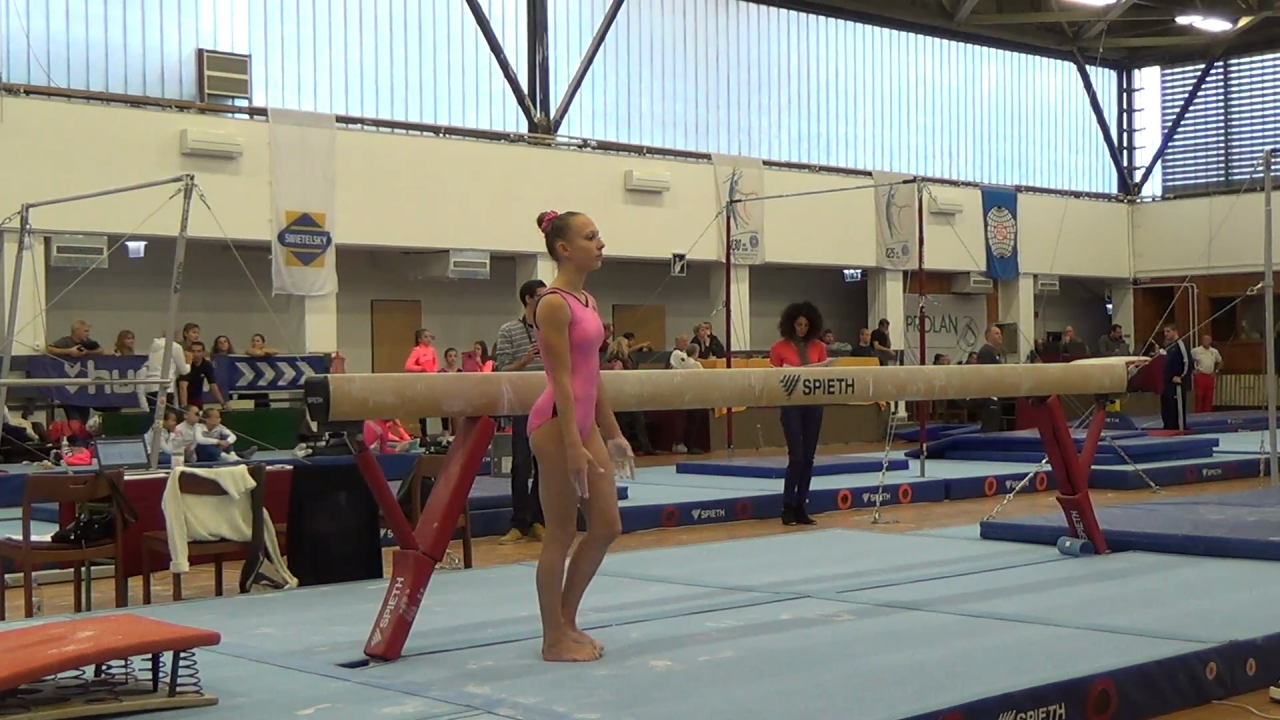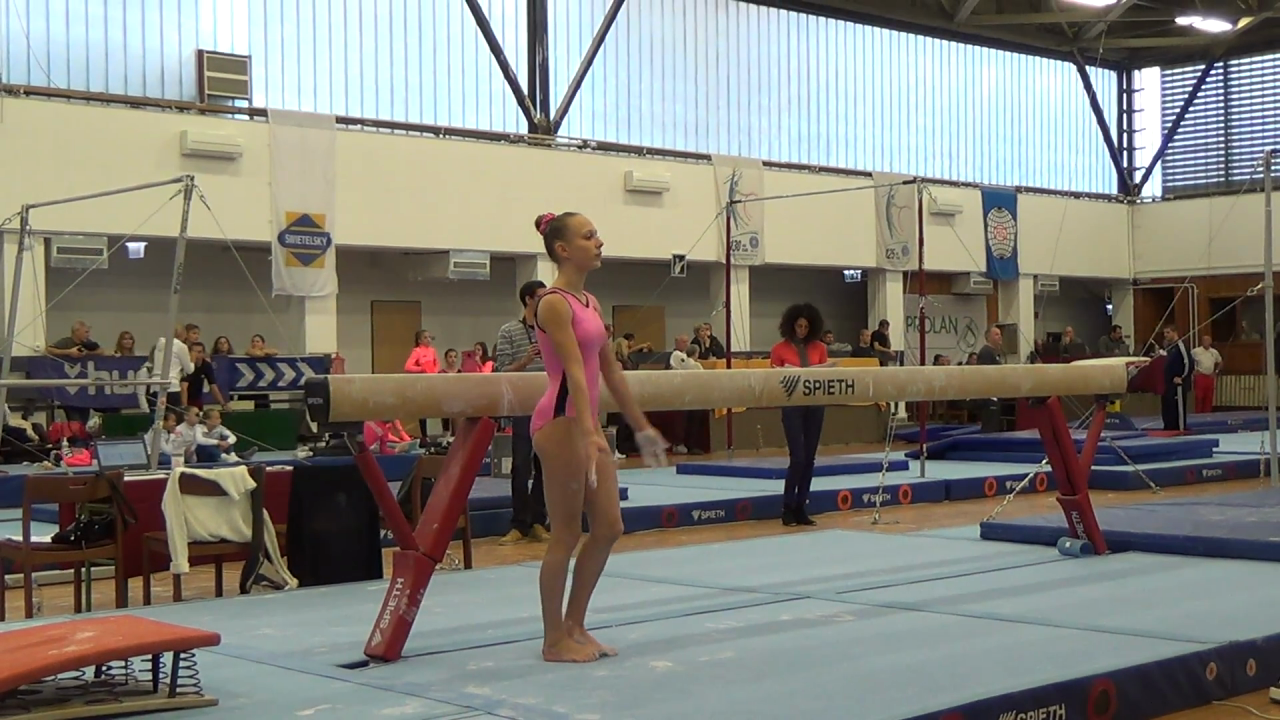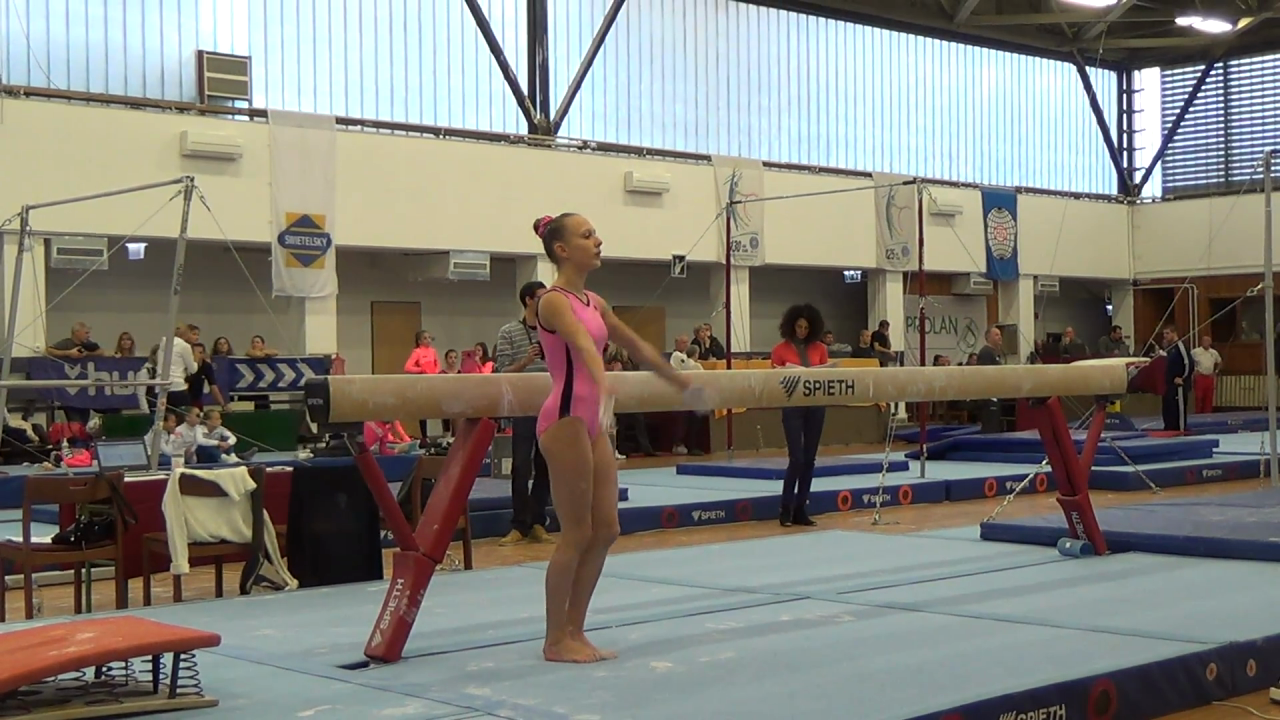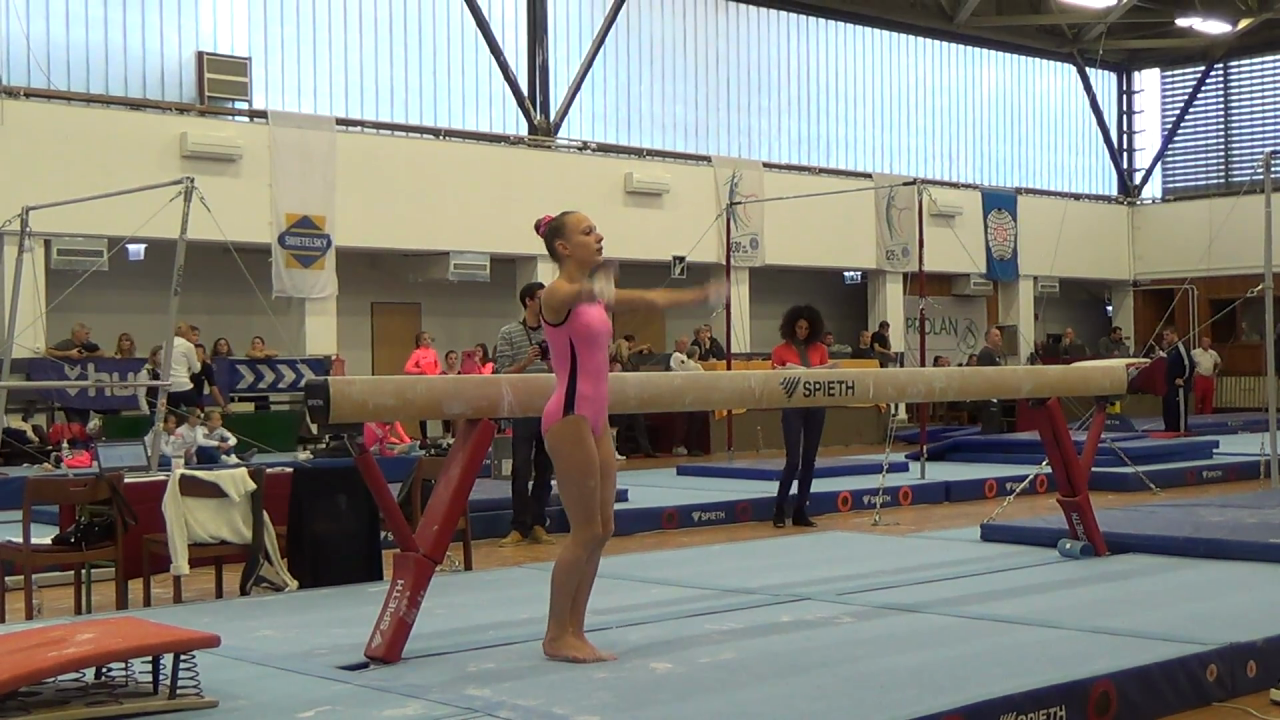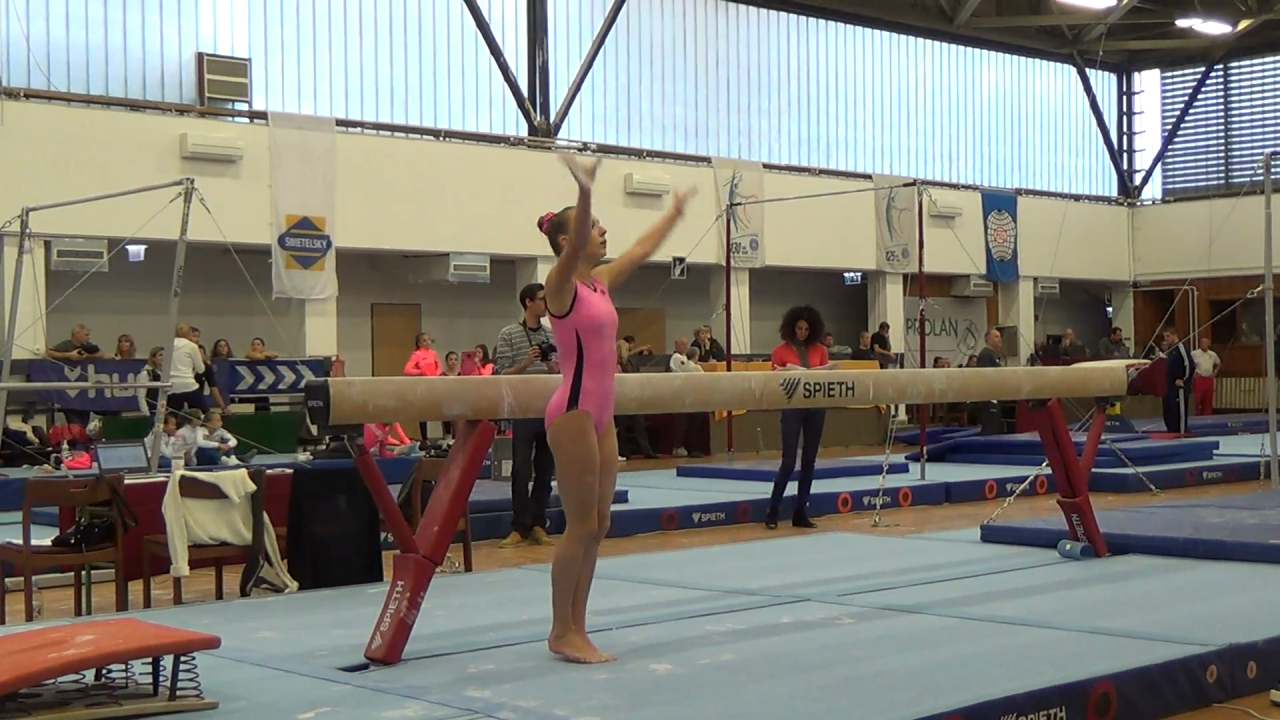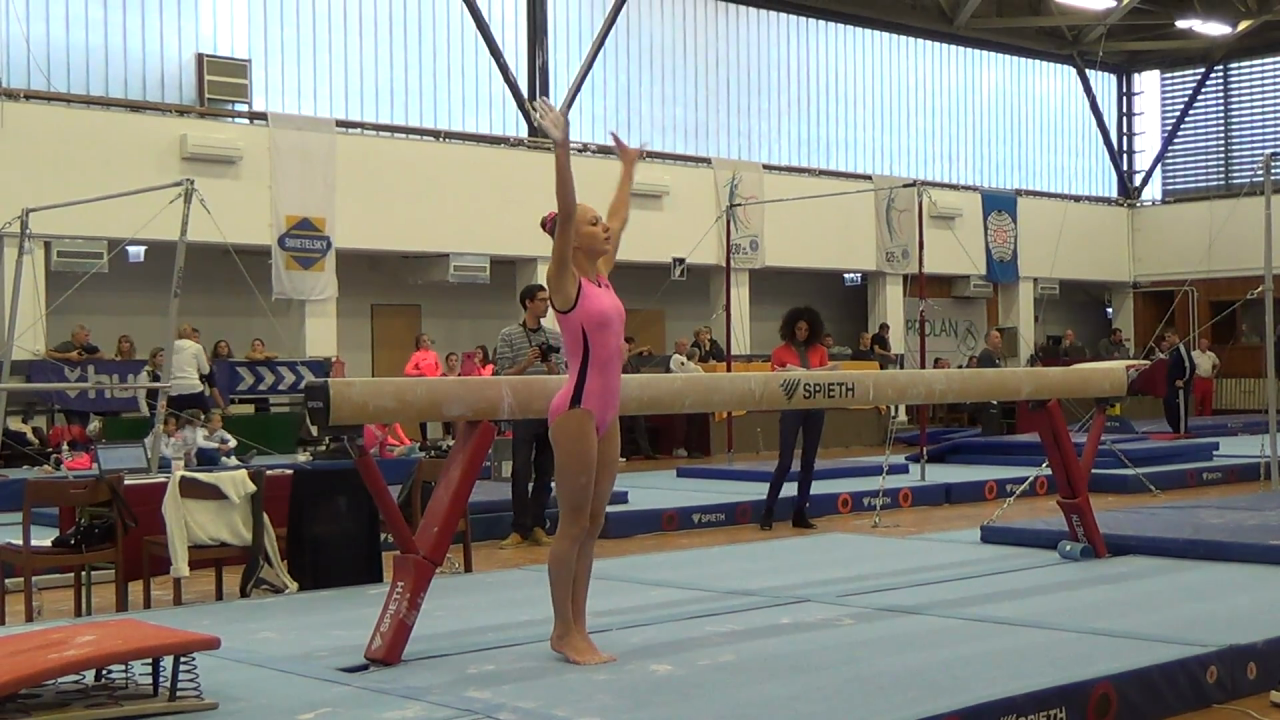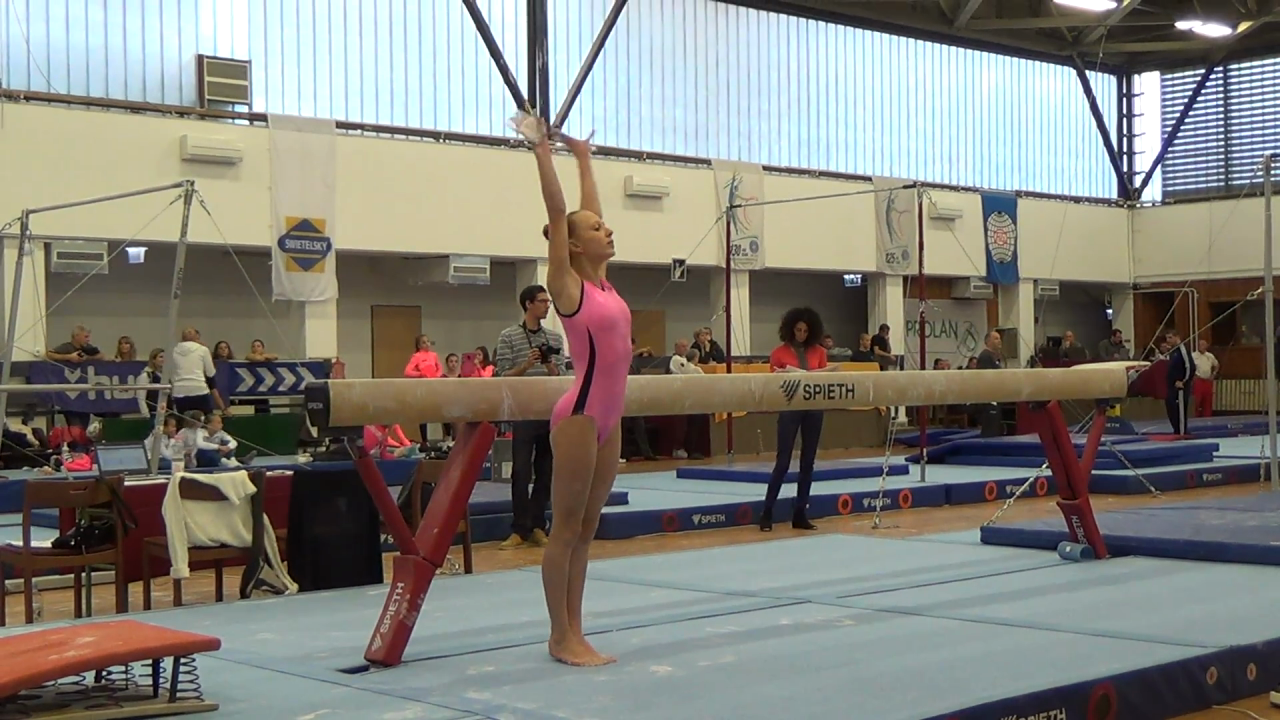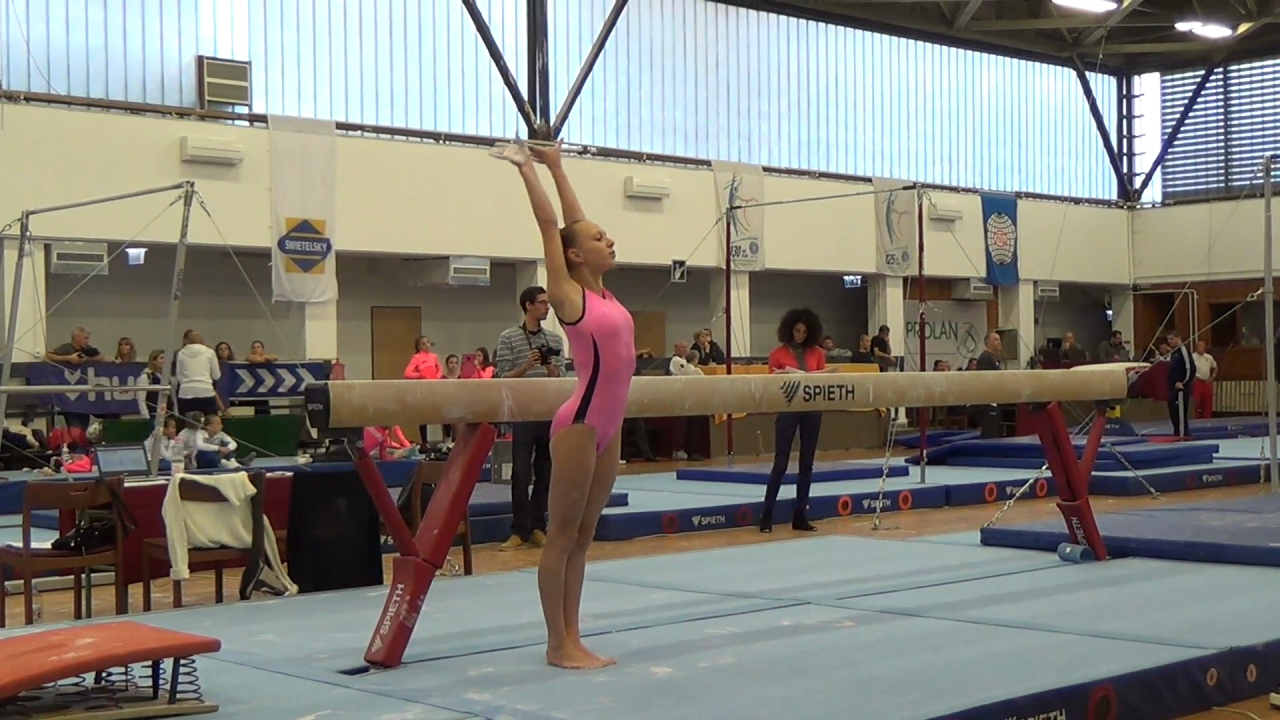
dt=0.1s
person 1, frame 1
left shoulder: (587, 301)
right shoulder: (554, 304)
right elbow: (562, 379)
left wrist: (614, 434)
right wrist: (572, 444)
left hip: (585, 423)
right hip: (557, 423)
left knee: (607, 527)
right knee: (561, 534)
left ankle: (568, 623)
right ankle: (554, 638)
person 1, frame 2
left shoulder: (592, 304)
right shoulder: (554, 303)
left elbow: (611, 370)
right elbow: (574, 371)
left wrist: (641, 426)
right wrist: (591, 438)
left hip: (585, 423)
right hip: (559, 422)
left knee: (609, 530)
right knee: (566, 535)
left ankle: (574, 626)
right ankle: (555, 637)
person 1, frame 3
left shoulder: (593, 301)
right shoulder: (554, 301)
left elbow: (636, 345)
right elbow: (584, 350)
left wrist: (679, 380)
right wrist: (603, 390)
left hip: (591, 422)
right hip: (565, 422)
left knee: (605, 532)
right knee: (577, 534)
left ankle: (573, 629)
right ankle: (556, 638)
person 1, frame 4
left shoulder: (598, 298)
right shoulder: (558, 294)
left elbow: (649, 299)
right elbow: (577, 287)
left wrist: (697, 293)
right wrist: (592, 287)
left hip: (595, 420)
right hip: (570, 418)
left knee: (601, 532)
right knee: (585, 531)
left ankle: (574, 631)
right ankle: (557, 634)
person 1, frame 5
left shoulder: (600, 283)
right shoulder: (562, 285)
left elbow: (640, 250)
right elbow: (578, 247)
left wrist: (673, 213)
right wrist: (583, 189)
left hip: (601, 417)
right hip: (574, 414)
left knee: (597, 527)
right knee: (582, 526)
left ankle: (574, 628)
right ankle: (563, 629)
person 1, frame 6
left shoulder: (601, 277)
right shoulder: (565, 281)
left elbow: (618, 218)
right elbow: (566, 213)
left wrist: (628, 169)
right wrist: (561, 148)
left hip: (606, 414)
right hip: (577, 412)
left knee: (592, 526)
right knee: (573, 524)
left ankle: (576, 630)
right ankle: (566, 632)
person 1, frame 7
left shoulder: (603, 282)
right shoulder: (567, 284)
left elbow: (591, 208)
right elbow: (555, 212)
left wrist: (583, 159)
right wrist: (542, 150)
left hip: (609, 420)
right hip: (580, 417)
left knee: (585, 531)
right knee: (565, 530)
left ankle: (574, 633)
right ankle: (561, 637)
person 1, frame 8
left shoulder: (602, 291)
right shoulder: (568, 294)
left elbow: (576, 220)
right elbow: (549, 225)
left wrist: (557, 168)
right wrist: (526, 168)
left hip: (609, 427)
right hip: (580, 424)
left knee: (583, 537)
right knee: (562, 537)
left ankle: (572, 638)
right ankle: (558, 643)
person 2, frame 1
right shoulder: (508, 331)
right elbow: (501, 371)
right wrist: (525, 360)
right knee: (521, 468)
left ankle: (537, 521)
right ankle: (520, 524)
person 2, frame 2
right shoulder: (508, 332)
right elbow: (501, 372)
right wrist: (525, 361)
left knee: (545, 467)
right knee: (521, 469)
left ankle: (537, 522)
right ankle: (520, 525)
person 2, frame 3
right shoulder: (508, 333)
right elbow: (501, 373)
right wrist: (525, 362)
left knee: (545, 469)
right knee: (521, 469)
left ankle: (537, 523)
right ankle: (520, 525)
person 2, frame 4
right shoulder: (508, 333)
right elbow: (502, 374)
left wrist: (551, 366)
right wrist: (526, 362)
left knee: (545, 470)
right knee: (521, 470)
left ankle: (537, 524)
right ankle: (520, 526)
person 2, frame 5
left shoulder: (555, 335)
right shoulder: (508, 335)
right elbow: (502, 375)
left wrist: (551, 366)
right wrist: (526, 364)
left knee: (545, 471)
right knee: (521, 471)
left ankle: (538, 525)
right ankle: (520, 528)
person 2, frame 6
left shoulder: (555, 336)
right shoulder: (508, 336)
left elbow: (561, 376)
right elbow: (502, 376)
left wrist: (552, 367)
right wrist: (525, 365)
left knee: (546, 472)
right knee: (521, 472)
left ankle: (538, 526)
right ankle: (520, 528)
person 2, frame 7
left shoulder: (555, 337)
right shoulder: (508, 337)
left elbow: (562, 378)
right elbow: (502, 377)
left wrist: (552, 369)
right wrist: (526, 366)
left knee: (545, 473)
right knee: (521, 474)
left ankle: (538, 527)
right ankle: (520, 529)
person 2, frame 8
left shoulder: (555, 339)
right shoulder: (508, 338)
left elbow: (561, 379)
right elbow: (502, 378)
left wrist: (552, 370)
right wrist: (526, 367)
left knee: (545, 474)
right knee: (521, 475)
left ankle: (537, 528)
right ankle: (520, 530)
person 3, frame 1
left shoulder: (818, 346)
right shoulder: (779, 348)
left hip: (814, 404)
right hip: (791, 404)
left knee: (808, 458)
right knee: (796, 457)
left ankle: (800, 508)
right ankle: (788, 508)
person 3, frame 2
left shoulder: (819, 348)
right shoulder: (779, 349)
left hip: (815, 404)
right hip: (792, 405)
left knee: (809, 459)
right knee: (797, 458)
left ankle: (800, 509)
right ankle: (788, 508)
person 3, frame 3
left shoulder: (819, 348)
right shoulder: (780, 350)
left hip: (815, 405)
right hip: (793, 405)
left knee: (809, 459)
right knee: (796, 458)
left ankle: (800, 510)
right ankle: (785, 508)
person 3, frame 4
left shoulder: (820, 349)
right shoulder: (780, 350)
left hip: (816, 406)
right hip: (792, 406)
left knee: (809, 460)
right knee: (793, 460)
left ankle: (800, 511)
right ankle: (780, 509)
person 3, frame 5
left shoulder: (820, 350)
right shoulder: (780, 351)
right wrist: (783, 374)
left hip: (815, 407)
right hip: (792, 407)
left knee: (809, 461)
right knee: (789, 460)
left ankle: (800, 512)
right ankle: (773, 510)
person 3, frame 6
left shoulder: (820, 351)
right shoulder: (780, 352)
right wrist: (782, 375)
left hip: (815, 407)
right hip: (791, 407)
left knee: (808, 462)
right knee: (785, 461)
left ankle: (800, 513)
right ankle: (768, 511)
person 3, frame 7
left shoulder: (819, 351)
right shoulder: (779, 353)
left hip: (814, 408)
right hip: (790, 408)
left knee: (808, 462)
right knee: (782, 462)
left ankle: (800, 514)
right ankle: (767, 512)
person 3, frame 8
left shoulder: (817, 353)
right shoulder: (777, 354)
left hip: (812, 409)
right hip: (788, 410)
left knee: (806, 464)
right knee: (781, 463)
left ankle: (800, 515)
right ankle: (766, 515)
